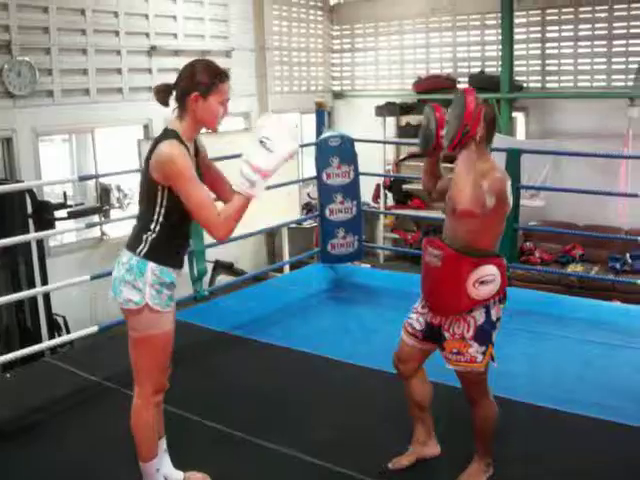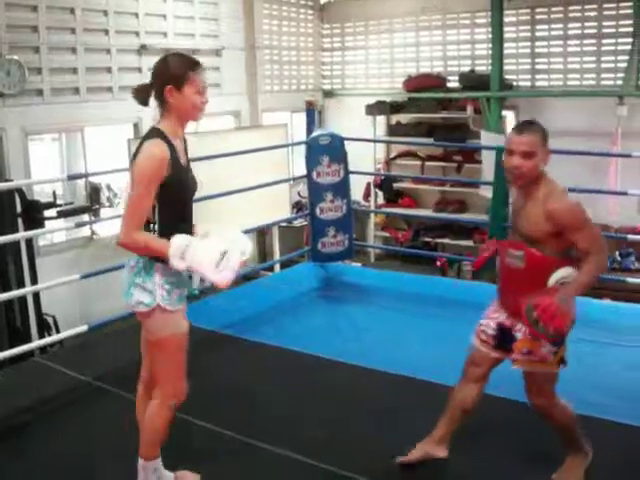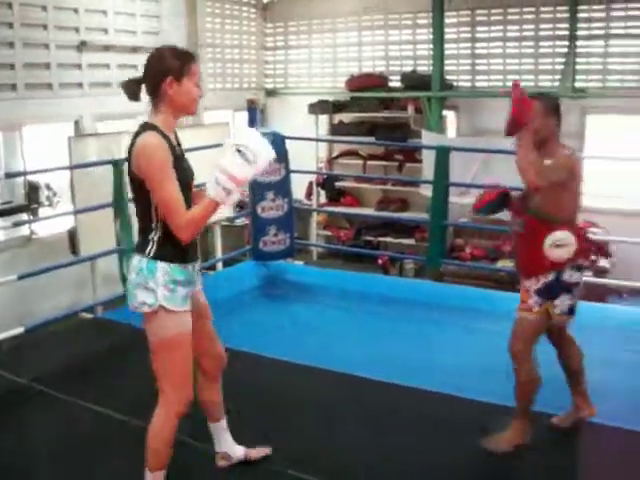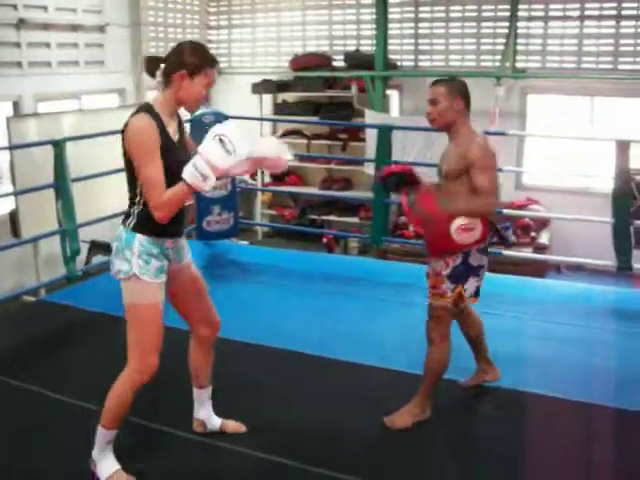
dt=0.7s
person 1, frame 1
left shoulder: (190, 146)
right shoulder: (172, 152)
left elbow: (226, 194)
right elbow: (220, 227)
left wrist: (260, 165)
right wrist: (255, 174)
left hip: (155, 274)
right hip: (146, 276)
left knee: (157, 383)
right knee: (149, 389)
person 1, frame 2
left shoulder: (176, 143)
right shoulder: (154, 151)
right elbow: (128, 236)
left wrist: (210, 247)
right wrist: (187, 251)
left hip: (168, 277)
right hip: (156, 279)
left knee: (153, 382)
right knee: (171, 391)
person 1, frame 3
left shoulder: (168, 136)
right shoulder: (150, 144)
right elbow: (184, 227)
left wrist: (226, 180)
right wrist: (228, 182)
left hip: (183, 271)
right hip: (160, 276)
left knee: (212, 360)
right knee: (177, 397)
person 1, frame 4
left shoulder: (175, 120)
right shoulder: (142, 124)
left elbow: (205, 165)
right elbow: (161, 208)
left wrist: (248, 159)
right wrist: (205, 168)
left hip: (172, 245)
right hip: (142, 249)
left knee: (207, 326)
right knee: (143, 366)
left ankle: (204, 416)
person 2, frame 1
left shoulder: (494, 179)
right shoulder: (466, 170)
left elbow: (466, 206)
right elbow: (434, 188)
left wrist: (465, 149)
right wrist: (434, 152)
left hip: (472, 303)
right hip: (438, 293)
left knee: (474, 389)
right knee: (405, 362)
right ankle: (424, 441)
person 2, frame 2
left shoulder: (559, 205)
right shoulder: (520, 191)
left elbow: (598, 255)
left wrist: (565, 298)
right wrist: (499, 248)
left hip: (540, 310)
right hip: (509, 302)
left knee: (541, 398)
right knee: (473, 371)
right ankle: (436, 442)
person 2, frame 3
left shoulder: (565, 159)
right shoulder: (540, 159)
left elbow: (535, 181)
right elbow: (527, 206)
left wrist: (520, 134)
right wrist: (504, 199)
left hip: (554, 268)
right hip: (539, 266)
left knee: (520, 346)
right knee: (557, 335)
left ankle: (520, 424)
right ankle: (581, 404)
person 2, frame 4
left shoulder: (476, 147)
right shoulder: (457, 144)
left elbow: (489, 202)
left wrist: (442, 207)
right wrist: (417, 185)
left hip: (461, 248)
right hip: (451, 244)
left knee: (437, 327)
right knee: (461, 310)
left ankle: (420, 404)
right ankle: (486, 367)
